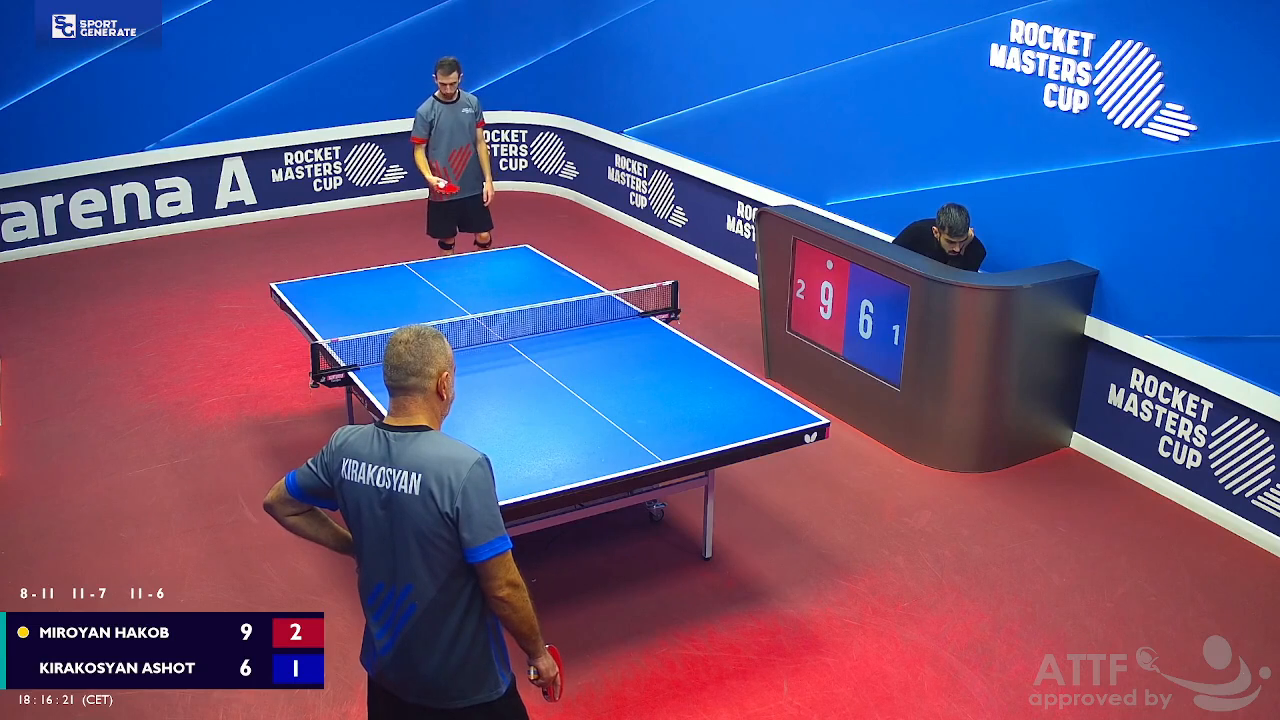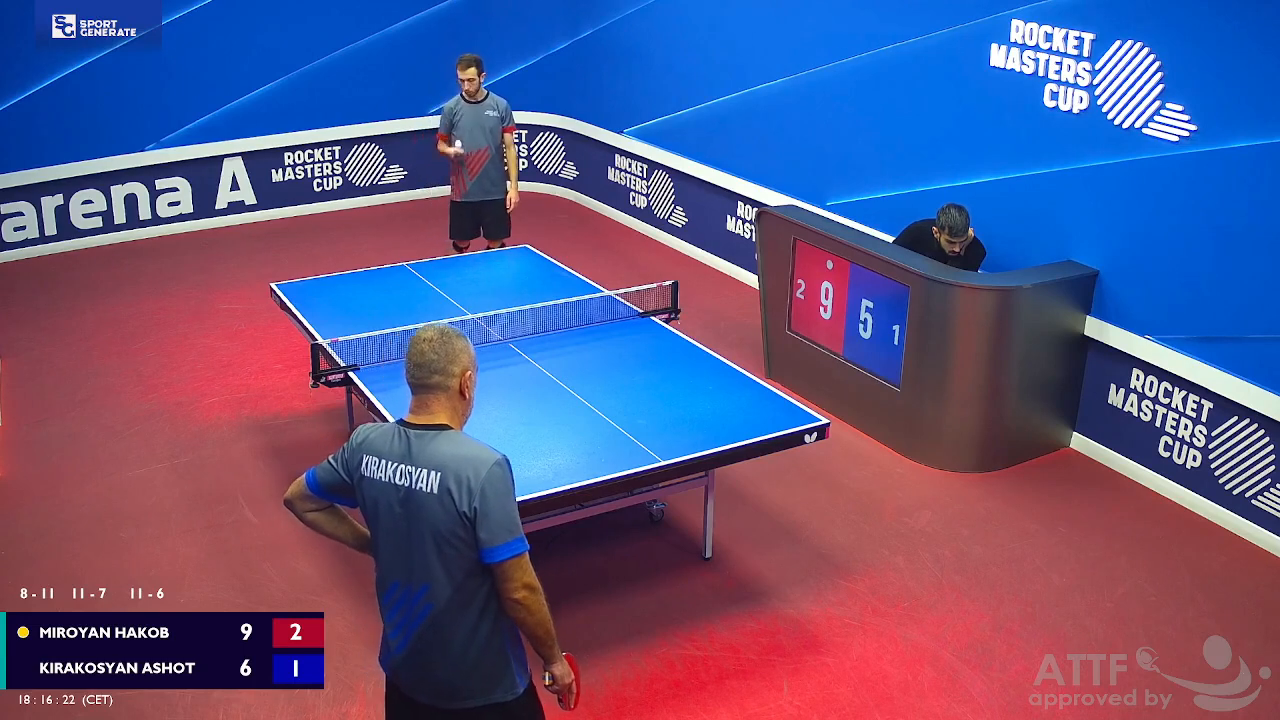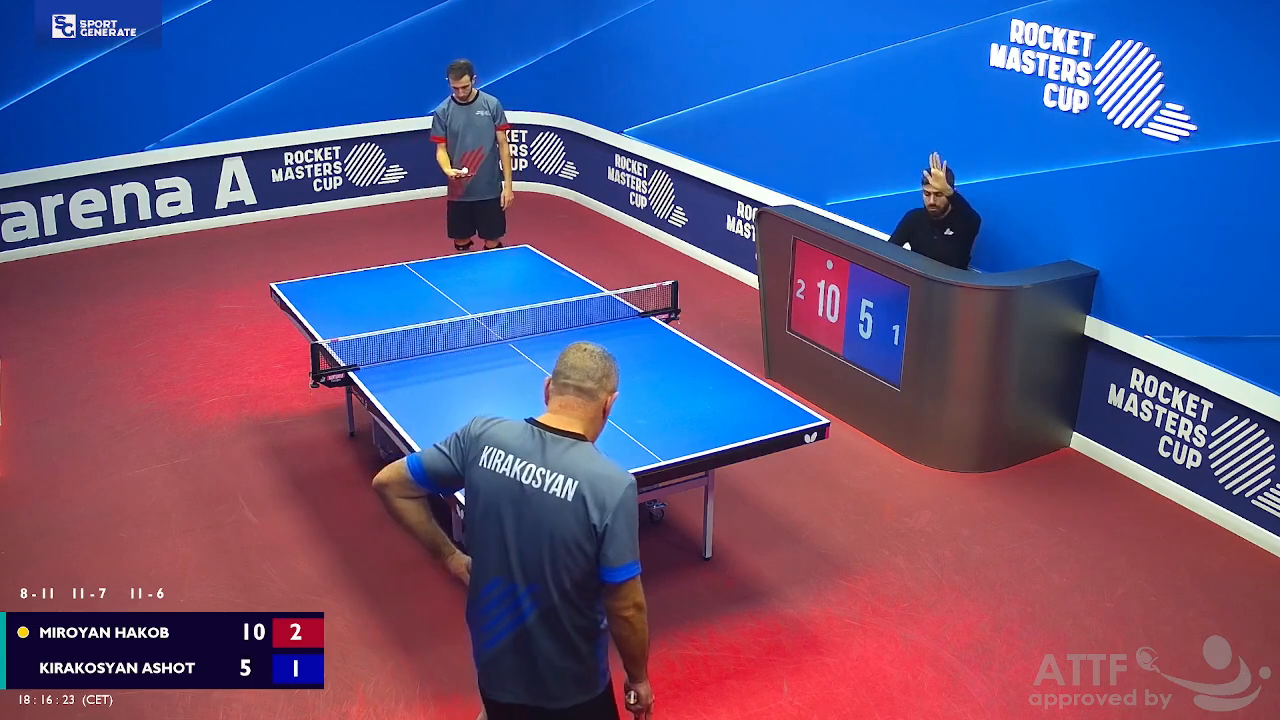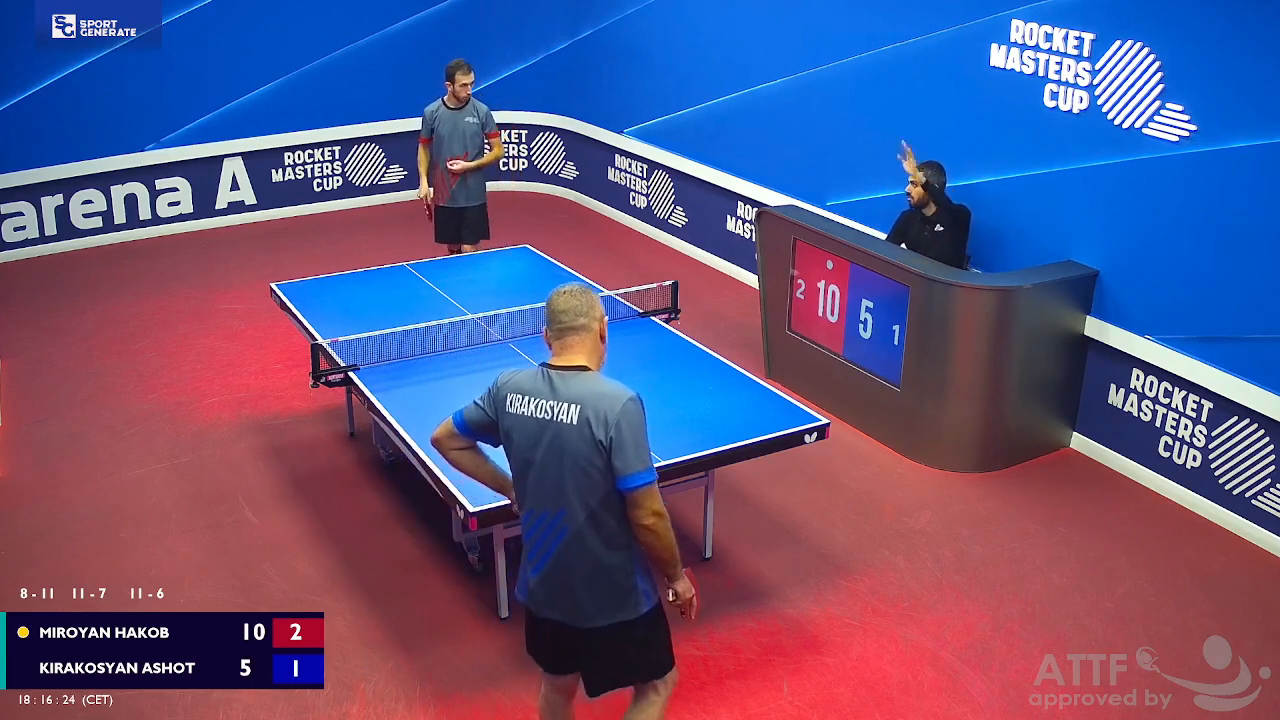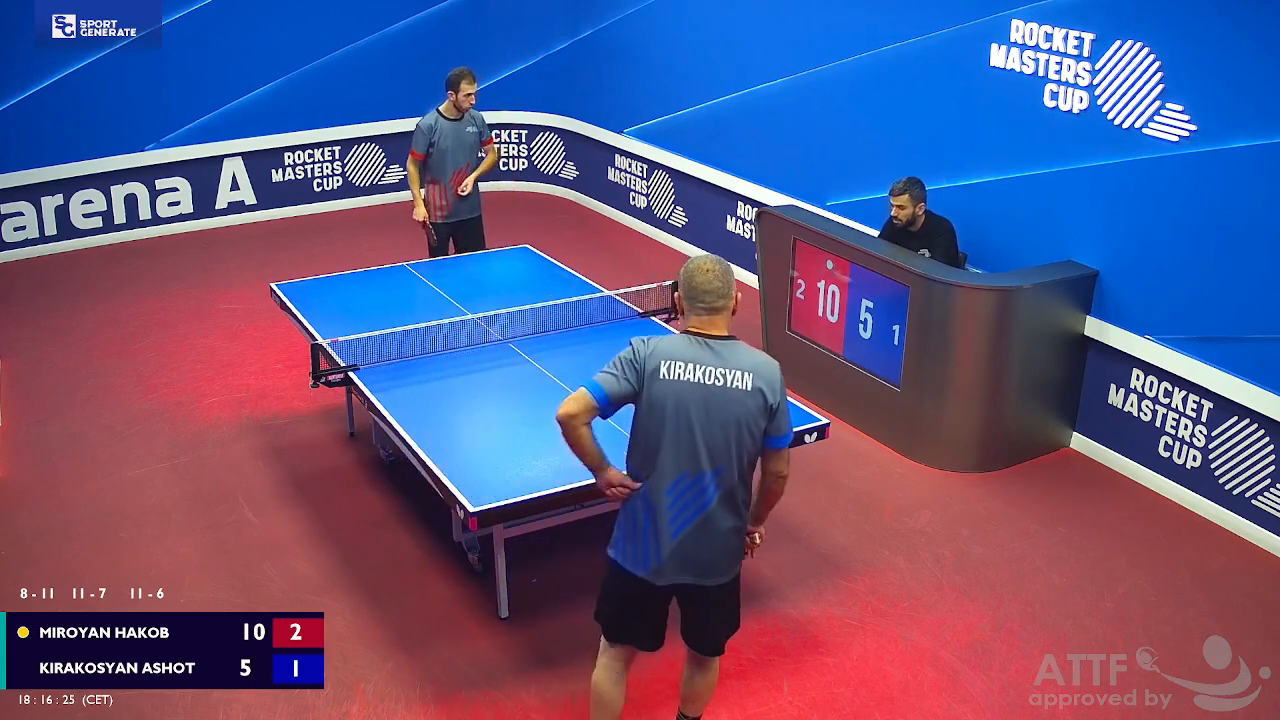
dt=1s
person 1, frame 1
left shoulder: (345, 446)
right shoulder: (463, 467)
left elbow: (280, 504)
right elbow: (502, 588)
right wrist: (538, 652)
left hip: (385, 668)
right hip: (466, 685)
person 1, frame 2
left shoulder: (366, 444)
right shoulder: (483, 468)
left elbow: (299, 499)
right elbow: (518, 590)
right wrist: (553, 658)
left hip: (404, 669)
right hip: (486, 685)
person 1, frame 3
left shoulder: (482, 436)
right shoulder: (612, 486)
left elbow: (390, 483)
right elbow: (625, 607)
left wrist: (448, 555)
right wrist: (638, 677)
left hip: (493, 651)
right hip: (569, 676)
person 1, frame 4
left shoulder: (508, 388)
right shoulder: (618, 403)
left elbow: (444, 439)
right elbow: (647, 515)
right wrist: (676, 576)
left hip: (544, 584)
right hip: (616, 593)
right knee: (656, 684)
person 1, frame 5
left shoulder: (645, 354)
right shoulder: (765, 372)
left elbow: (570, 415)
right elbow: (777, 472)
left wrist: (604, 473)
right wrist: (754, 523)
left hip: (641, 547)
right hip: (716, 552)
left knee: (615, 654)
right knee: (704, 656)
person 2, frame 1
left shoulder: (472, 103)
right shoulder: (425, 111)
left elbow: (480, 143)
right elbow: (419, 151)
left wrist: (488, 179)
right wrist: (429, 177)
left hip: (473, 188)
right hip: (442, 191)
left knee: (484, 238)
right knee: (447, 242)
person 2, frame 2
left shoulder: (500, 106)
right shoulder: (450, 108)
left elbow: (510, 148)
right elbow: (440, 144)
left wrist: (513, 187)
right wrist: (448, 151)
left hip: (494, 192)
right hip: (462, 193)
left knee: (496, 246)
right knee: (461, 246)
person 2, frame 3
left shoulder: (492, 105)
right shoulder: (442, 111)
left elbow: (503, 146)
right elbow: (441, 148)
left wrist: (508, 185)
right wrist: (448, 170)
left hip: (490, 191)
right hip: (458, 193)
left knee: (492, 244)
right knee: (461, 245)
person 2, frame 4
left shoulder: (481, 111)
right shoulder: (431, 113)
left elbow: (498, 151)
right elbow: (424, 148)
left wrist: (469, 165)
right wrist: (423, 181)
left hip: (473, 197)
right hip: (444, 197)
left knee: (469, 250)
right knee: (453, 249)
person 2, frame 5
left shoulder: (476, 119)
right shoulder: (427, 125)
left elbow: (491, 154)
right elbow: (412, 165)
left wrist: (473, 177)
right wrist: (418, 203)
left hip: (470, 209)
right hip: (438, 212)
